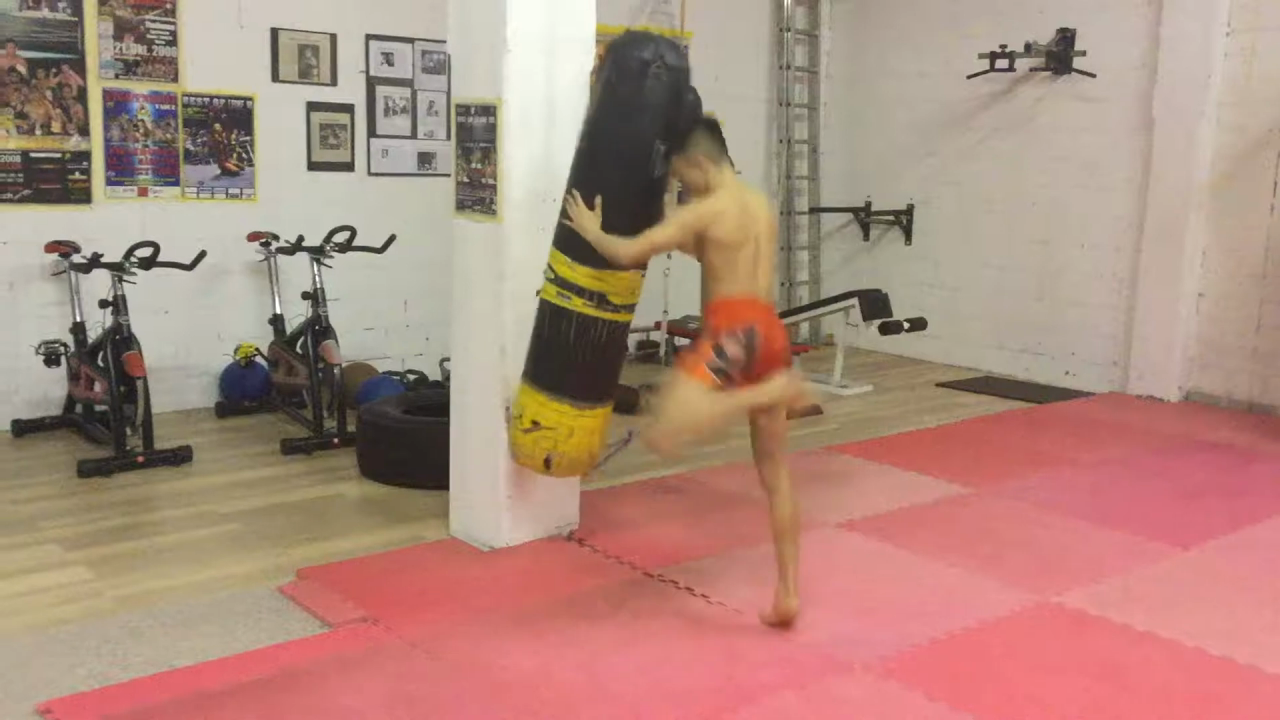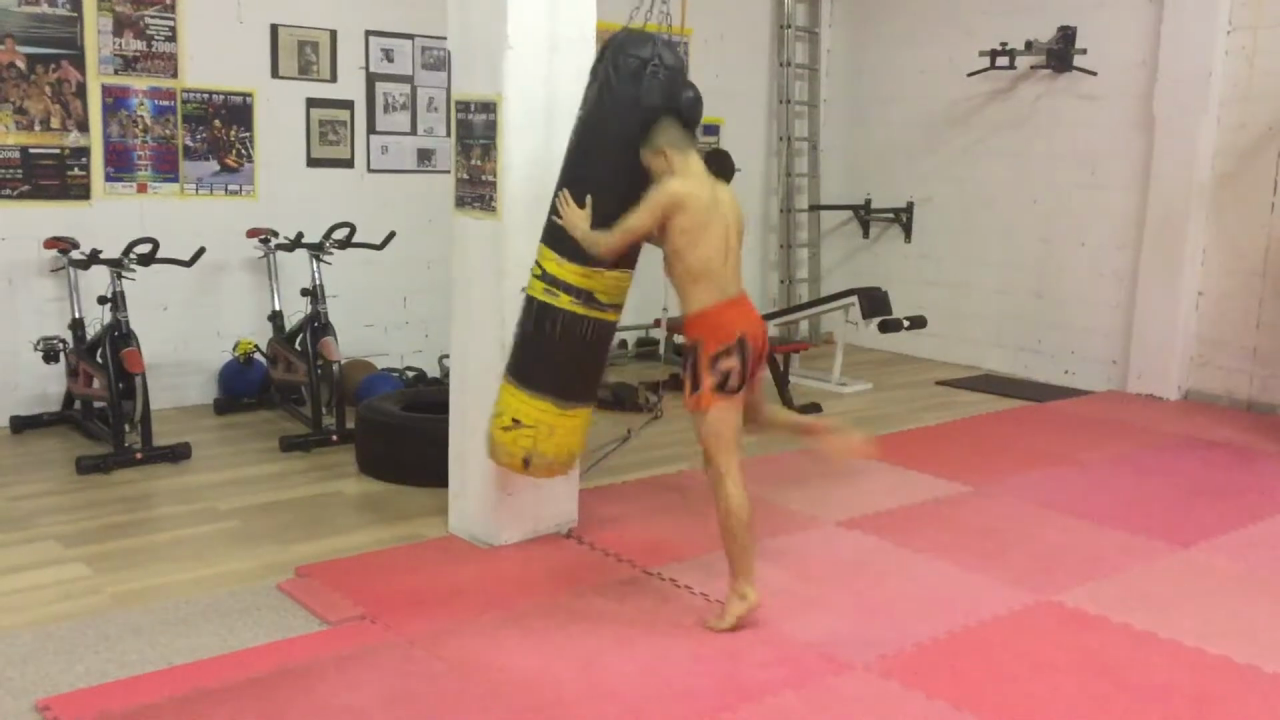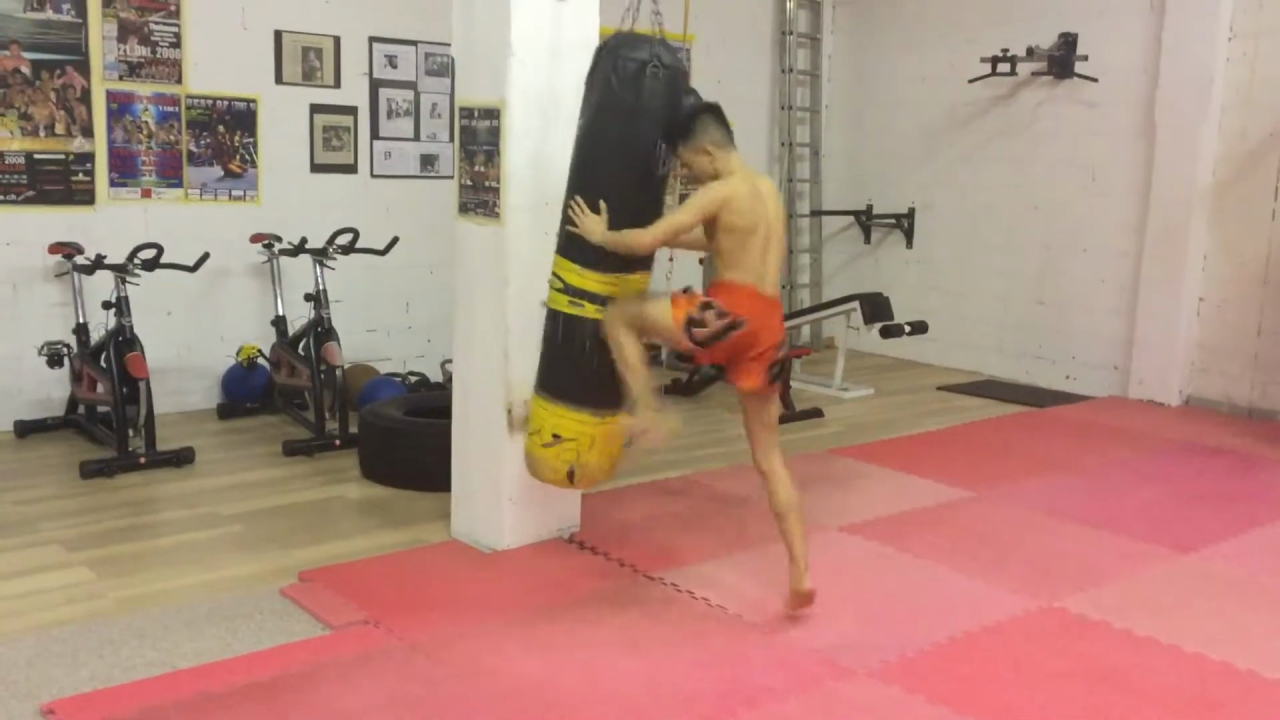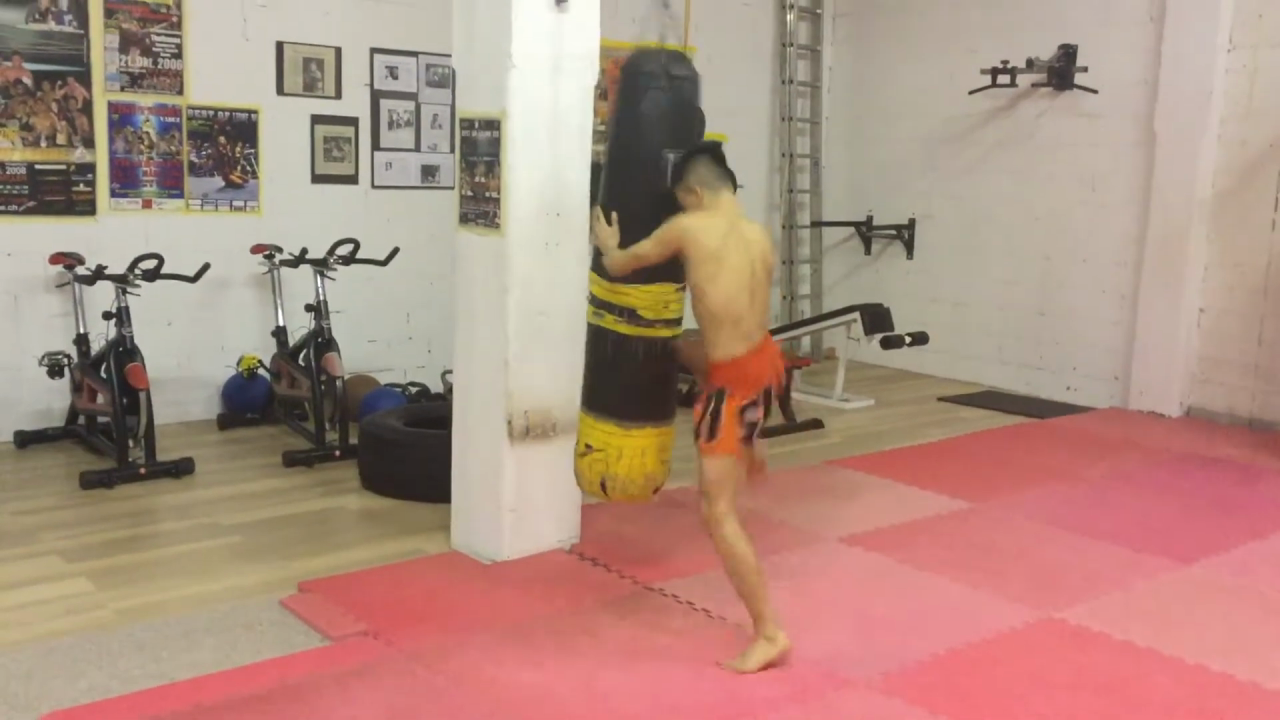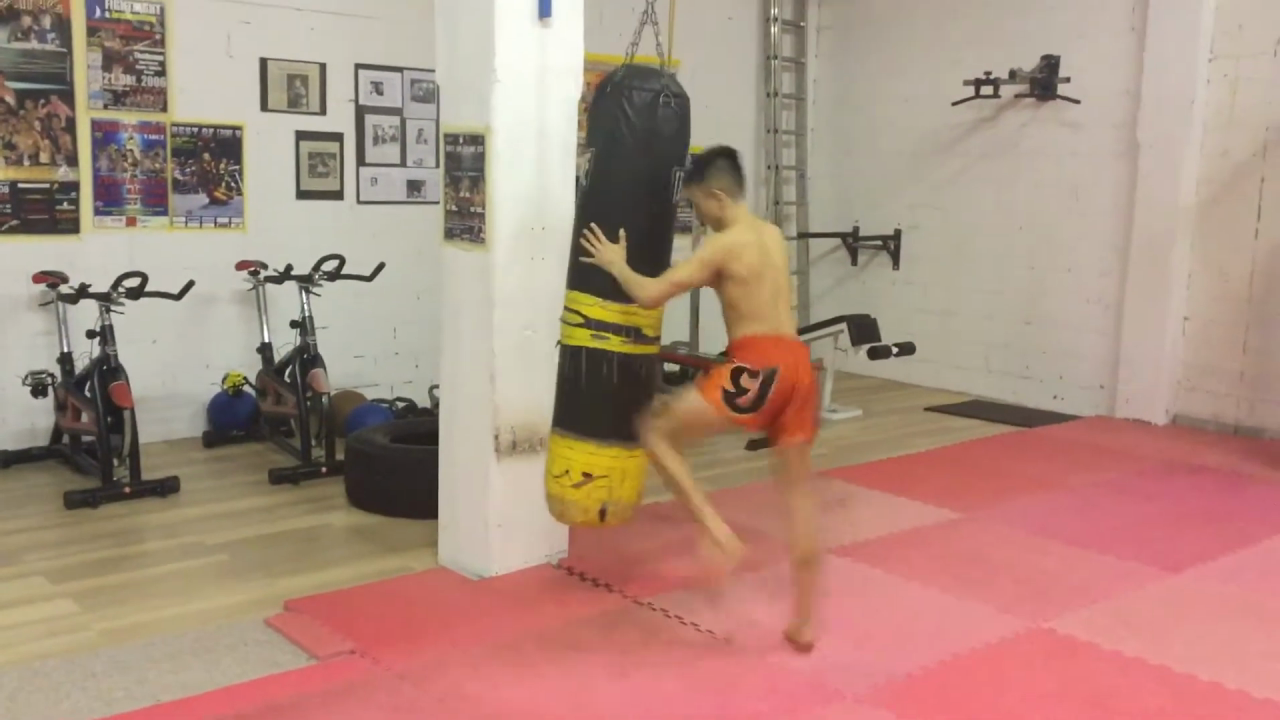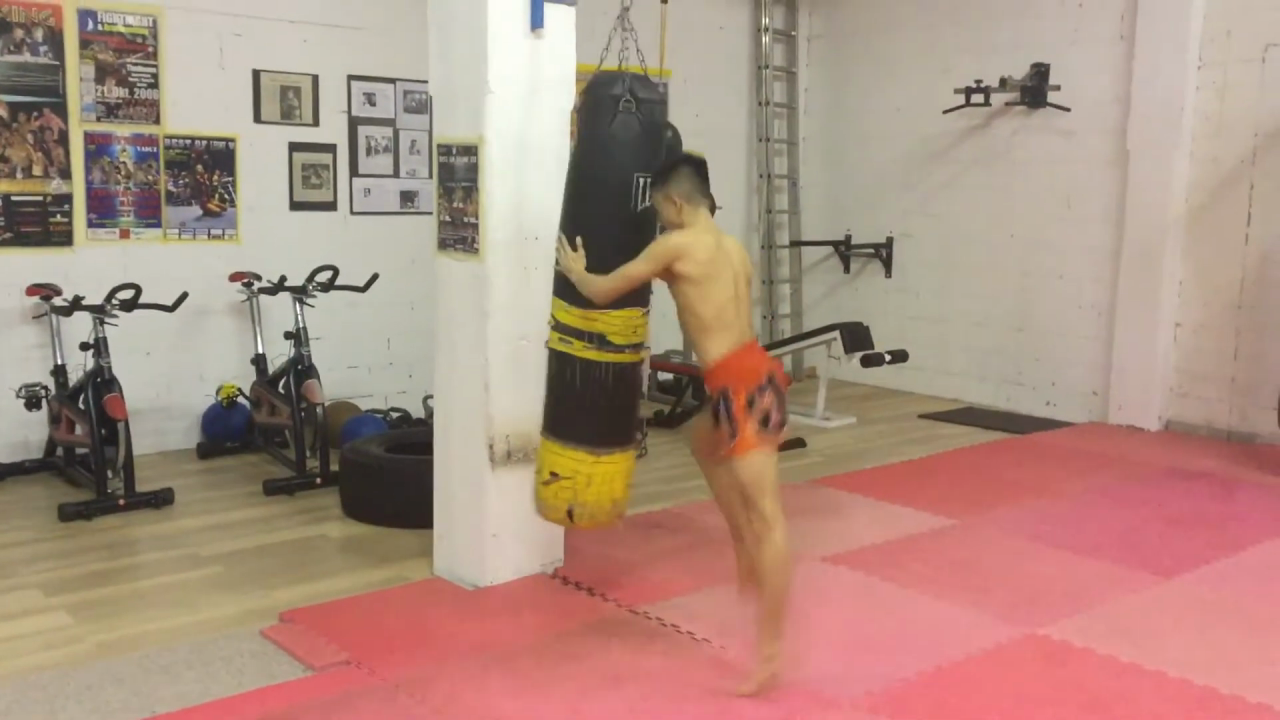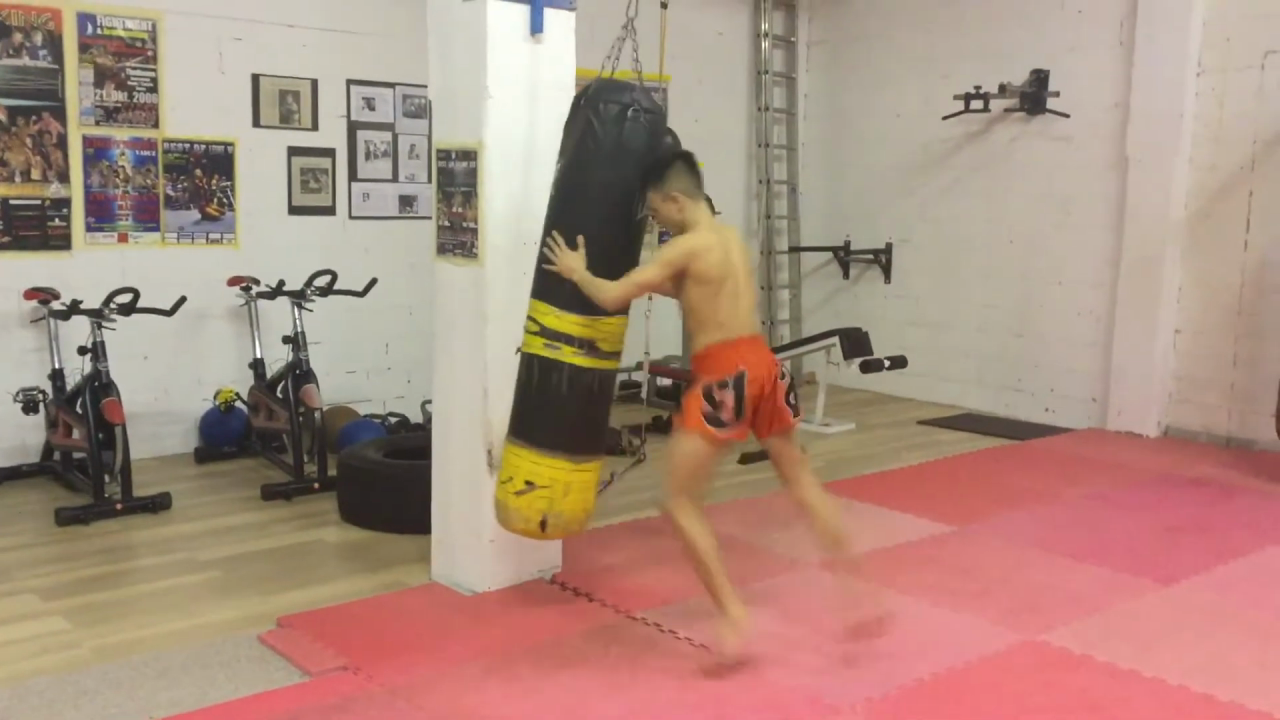
dt=0.7s
person 1, frame 1
left shoulder: (707, 209)
right shoulder: (761, 205)
left elbow: (629, 255)
left wrist: (591, 230)
right wrist: (677, 237)
left hip: (733, 332)
right hip: (772, 334)
left knee: (664, 433)
right knee: (774, 474)
left ankle: (776, 391)
right ankle: (787, 593)
person 1, frame 2
left shoulder: (670, 192)
right shoulder: (723, 197)
left elbow: (606, 249)
left wrist: (579, 227)
right wrist: (655, 232)
left hip: (719, 337)
right hip: (746, 322)
left knee: (723, 471)
right knee: (750, 415)
left ankle: (741, 593)
right ankle: (826, 432)
person 1, frame 3
left shoulder: (720, 193)
right shoulder: (768, 190)
left elbow: (645, 242)
left wrist: (599, 234)
right wrist: (674, 234)
left hip: (727, 314)
right hip: (766, 325)
left knee: (617, 314)
right knee: (768, 454)
left ankle: (647, 415)
right ankle: (800, 571)
person 1, frame 4
left shoulder: (688, 227)
right shoulder: (761, 237)
left elbow: (619, 266)
left wrist: (608, 243)
left hip: (737, 383)
right hip: (766, 360)
left knee: (716, 513)
right knee: (686, 349)
left ankle: (769, 635)
right ankle: (746, 452)
person 1, frame 5
left shoulder: (724, 245)
right shoulder: (771, 236)
left elbow: (651, 296)
left wrist: (616, 265)
right wrist: (685, 273)
left hip: (756, 369)
right hip: (798, 368)
left knee: (654, 432)
right knee: (798, 497)
left ankle: (719, 534)
right ankle: (804, 622)
person 1, frame 6
left shoulder: (674, 244)
right shoulder: (736, 247)
left elbow: (601, 292)
left wrist: (576, 271)
left hip: (738, 384)
right hip: (747, 371)
left knee: (764, 514)
right knee: (712, 462)
left ankle: (771, 647)
right ankle: (747, 557)
person 1, frame 7
left shoulder: (685, 247)
right shoulder: (731, 238)
left elbow: (612, 298)
left wrist: (576, 272)
right wrist: (651, 279)
left hip: (725, 376)
right hip: (765, 368)
left knee: (679, 503)
right knee: (804, 486)
left ankle: (733, 622)
